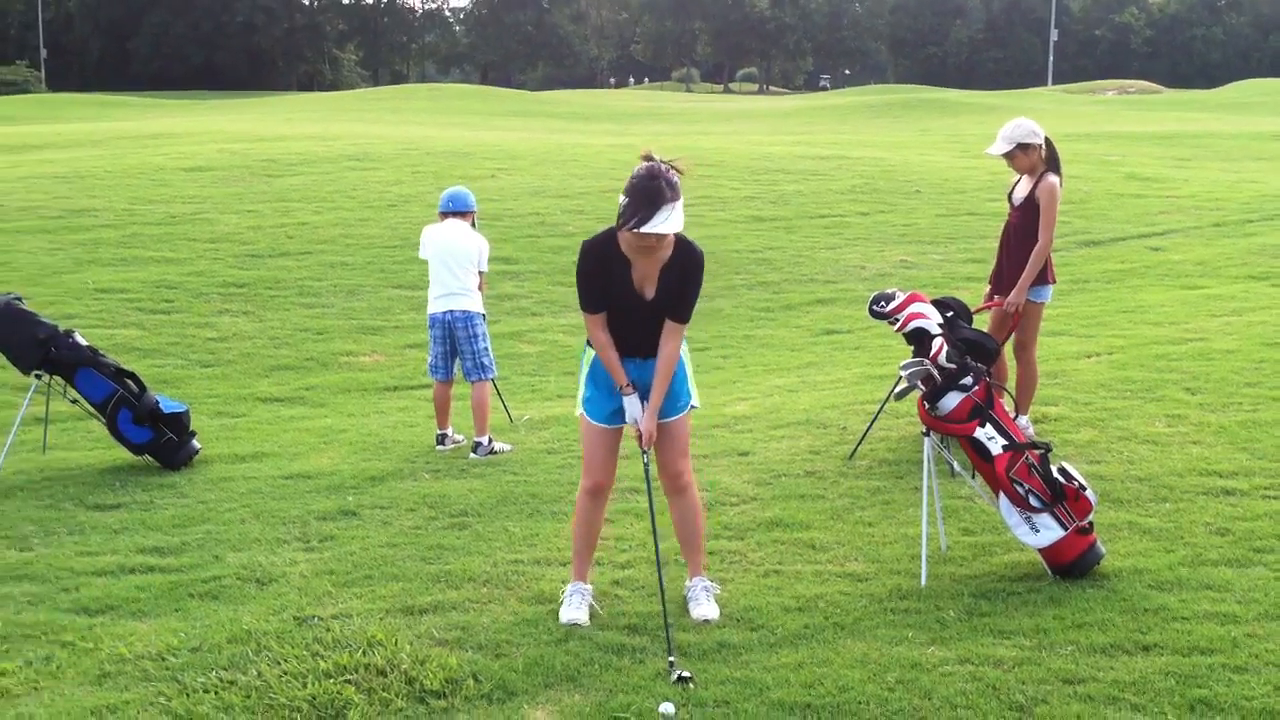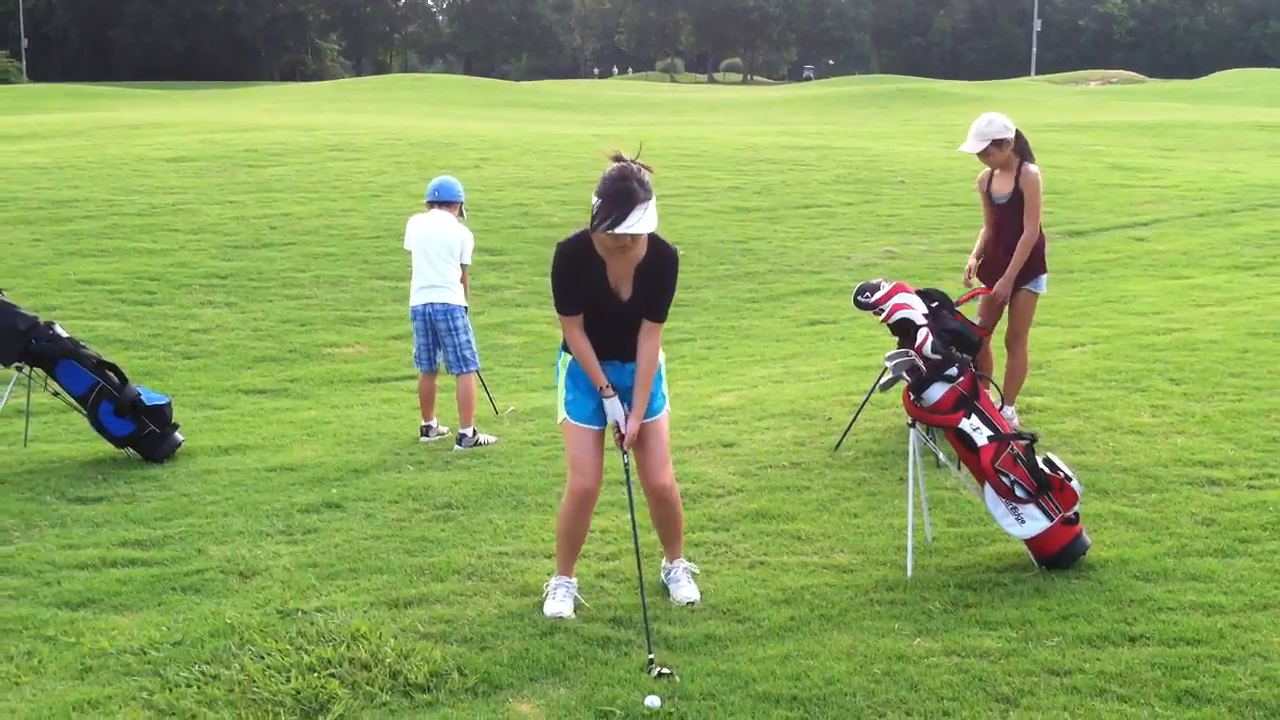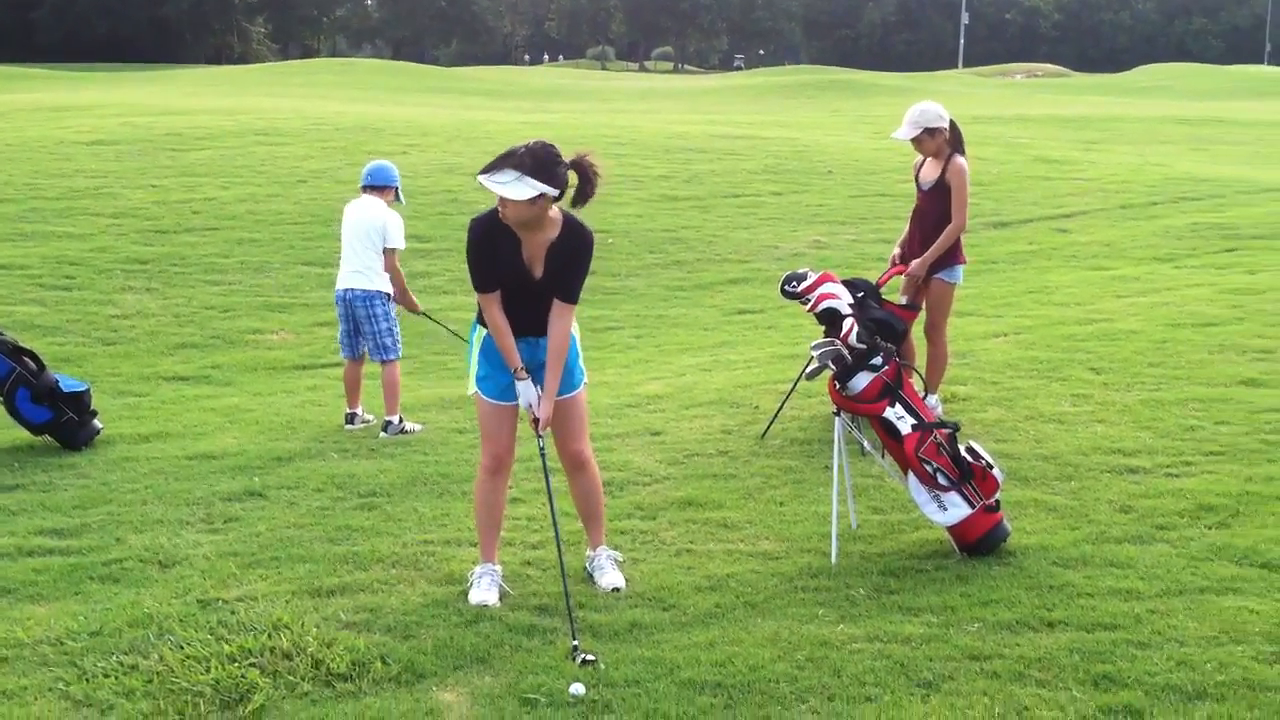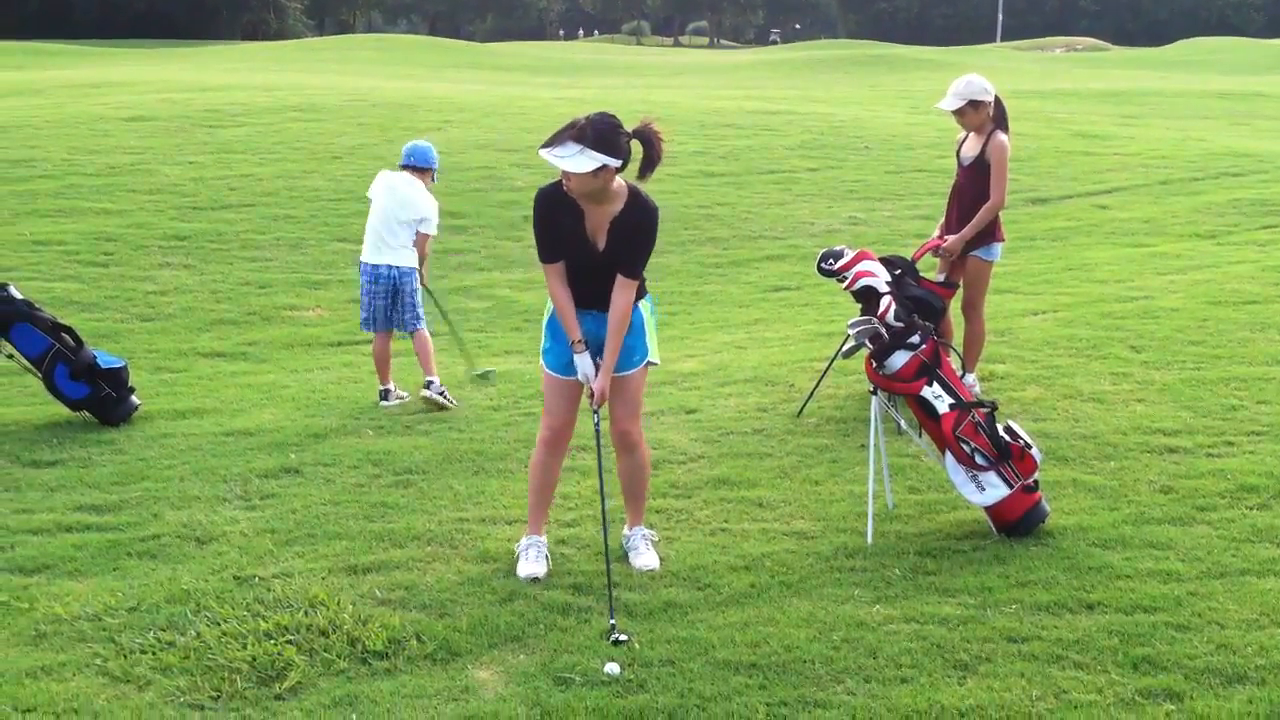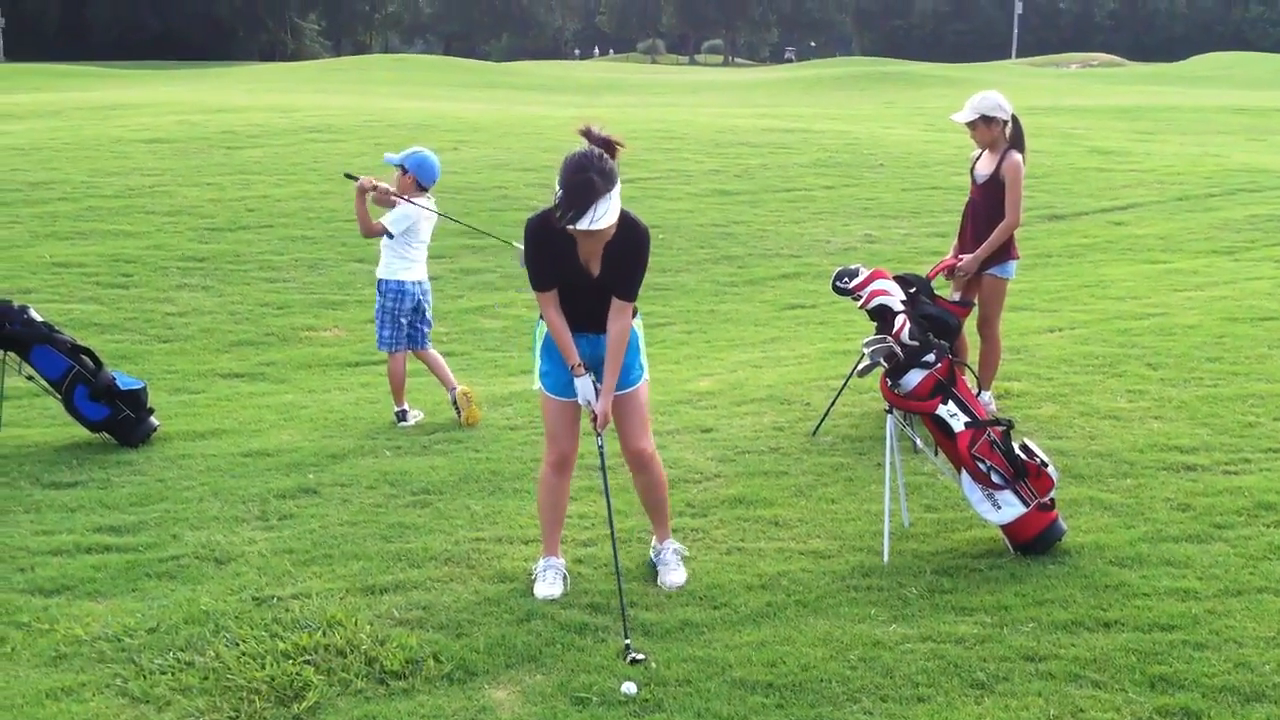
dt=1s
person 1, frame 1
left shoulder: (689, 258)
right shoulder: (596, 251)
left elbow: (672, 335)
right elbow: (597, 327)
left wrist: (653, 409)
right wrist: (626, 392)
left hip: (664, 369)
right hip: (608, 369)
left knee: (678, 477)
right knee: (595, 482)
left ankle: (698, 581)
right ankle: (577, 585)
person 1, frame 2
left shoulder: (663, 258)
right shoulder: (571, 254)
left elbow: (650, 336)
right elbow: (574, 331)
left wrist: (637, 410)
right wrist: (606, 395)
left hip: (640, 369)
right hip: (585, 370)
left knee: (660, 484)
right knee: (584, 486)
left ankle: (676, 565)
right ankle: (562, 580)
person 1, frame 3
left shoulder: (577, 238)
right shoulder: (485, 230)
left elbow: (560, 315)
right elbow: (491, 307)
left wrist: (549, 394)
right wrist: (519, 375)
left hip: (554, 344)
right hip: (499, 345)
left knee: (577, 454)
right knee: (495, 459)
left ankle: (600, 552)
right ankle: (487, 567)
person 1, frame 4
left shoulder: (641, 211)
right shoulder: (550, 201)
left elbow: (623, 290)
right elbow: (555, 278)
left wrist: (607, 370)
right wrist: (579, 348)
left hip: (625, 321)
right hip: (568, 320)
left knee: (627, 433)
right knee: (553, 433)
left ankle: (636, 531)
right ankle: (533, 538)
person 1, frame 5
left shoulder: (634, 235)
right shoulder: (541, 230)
left elbow: (620, 315)
right elbow: (550, 306)
left wrist: (609, 391)
right wrist: (579, 371)
left hip: (618, 341)
right hip: (563, 342)
left knee: (640, 451)
right knee: (559, 455)
left ankle: (664, 543)
right ankle: (550, 560)
person 2, frame 1
left shoulder: (1048, 184)
right shoulder: (1019, 181)
left elbow: (1044, 242)
left wrist: (1022, 288)
right wrist: (994, 281)
left hip: (1033, 279)
right hip: (1008, 274)
left knee: (1023, 349)
left ankle: (1022, 420)
person 2, frame 2
left shoulder: (1028, 175)
right shoulder: (985, 179)
left elbow: (1031, 231)
left wrist: (1009, 277)
right wrist: (974, 257)
left hip: (1026, 268)
right hip: (995, 264)
left knee: (1015, 340)
left ankle: (1008, 409)
person 2, frame 3
left shoulder: (956, 167)
right shoulder: (920, 164)
left elbow: (958, 223)
left wrist: (927, 260)
right wrist: (900, 246)
left hip: (943, 260)
right hip: (916, 255)
left knee: (934, 330)
left ankle: (931, 398)
person 2, frame 4
left shoulder: (997, 143)
right shoulder: (963, 139)
left elbow: (997, 201)
left wrist: (963, 237)
right wrist: (942, 227)
left hip: (981, 238)
right hip: (955, 234)
left knee: (971, 307)
left ankle: (969, 377)
person 2, frame 5
left shoulder: (1011, 161)
right shoulder: (978, 157)
left elbow: (1012, 220)
left wrist: (979, 257)
right wrist: (956, 248)
left hip: (996, 257)
right hip: (969, 253)
left knee: (987, 326)
left ankle: (985, 395)
person 3, frame 1
left shoulder: (429, 233)
right shoulder: (478, 240)
right elbow: (480, 282)
left hip: (437, 312)
right hip: (467, 311)
left knee: (443, 378)
right knee: (480, 378)
left ankle: (444, 434)
right ankle: (482, 442)
person 3, frame 2
left shoulder: (415, 223)
right shoulder: (461, 232)
right elbow: (463, 275)
right wrist: (463, 303)
left hip: (419, 303)
right hip: (449, 303)
left knee: (427, 369)
right knee: (465, 370)
left ankle: (428, 426)
right ankle: (467, 434)
person 3, frame 3
left shoulder: (351, 209)
right shoulder: (390, 217)
right elbow: (390, 265)
left wrist: (395, 292)
right wrist: (406, 296)
left hip: (344, 289)
right hip: (372, 292)
left knee: (354, 357)
right knee: (389, 358)
left ankle: (353, 414)
right ankle: (393, 421)
person 3, frame 4
left shoulder: (384, 179)
right shoulder: (427, 203)
right elbow: (420, 247)
right wrist: (421, 270)
left hip: (372, 267)
right hip: (405, 270)
left knee: (381, 332)
right knee: (418, 328)
left ankle: (387, 390)
right ankle: (432, 383)
person 3, frame 5
left shoulder: (408, 211)
right shoulder: (426, 204)
left elbow: (368, 230)
right elbow: (387, 201)
left wrist: (361, 196)
right wrist: (376, 190)
left hip: (395, 285)
right hip: (419, 284)
left knee: (396, 350)
right knee: (422, 346)
left ankle: (402, 411)
right ankle: (456, 390)
